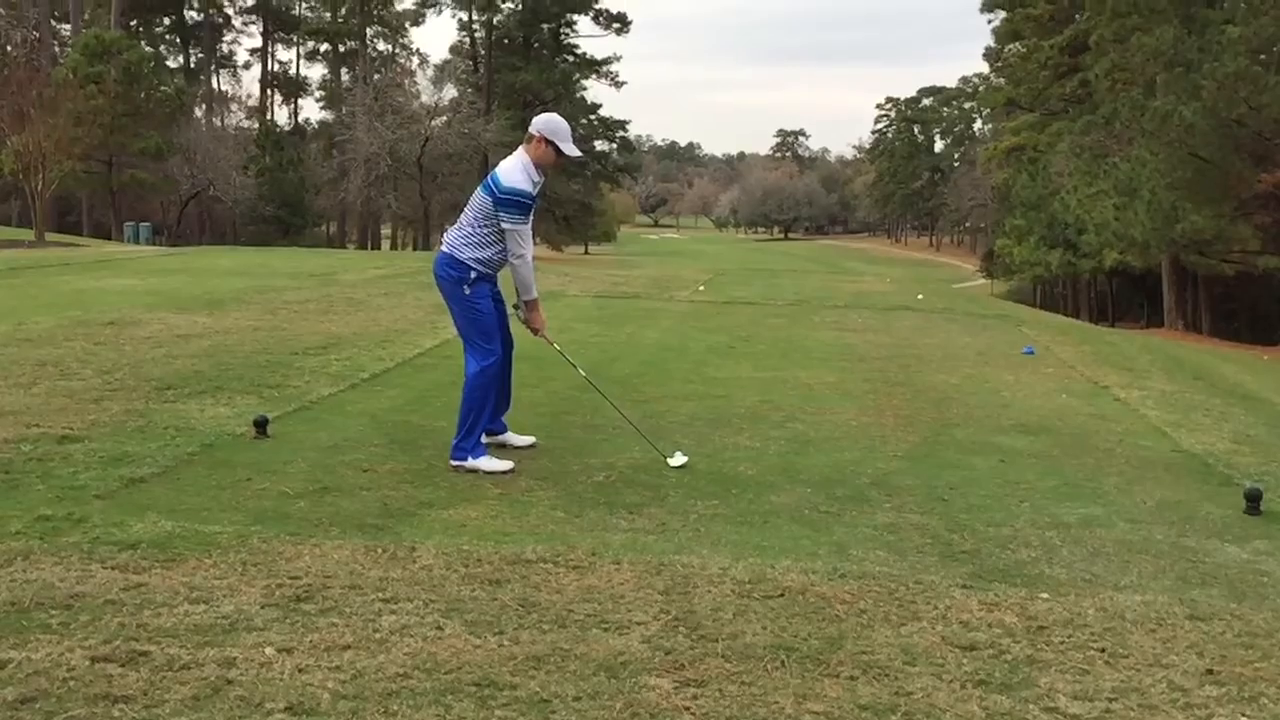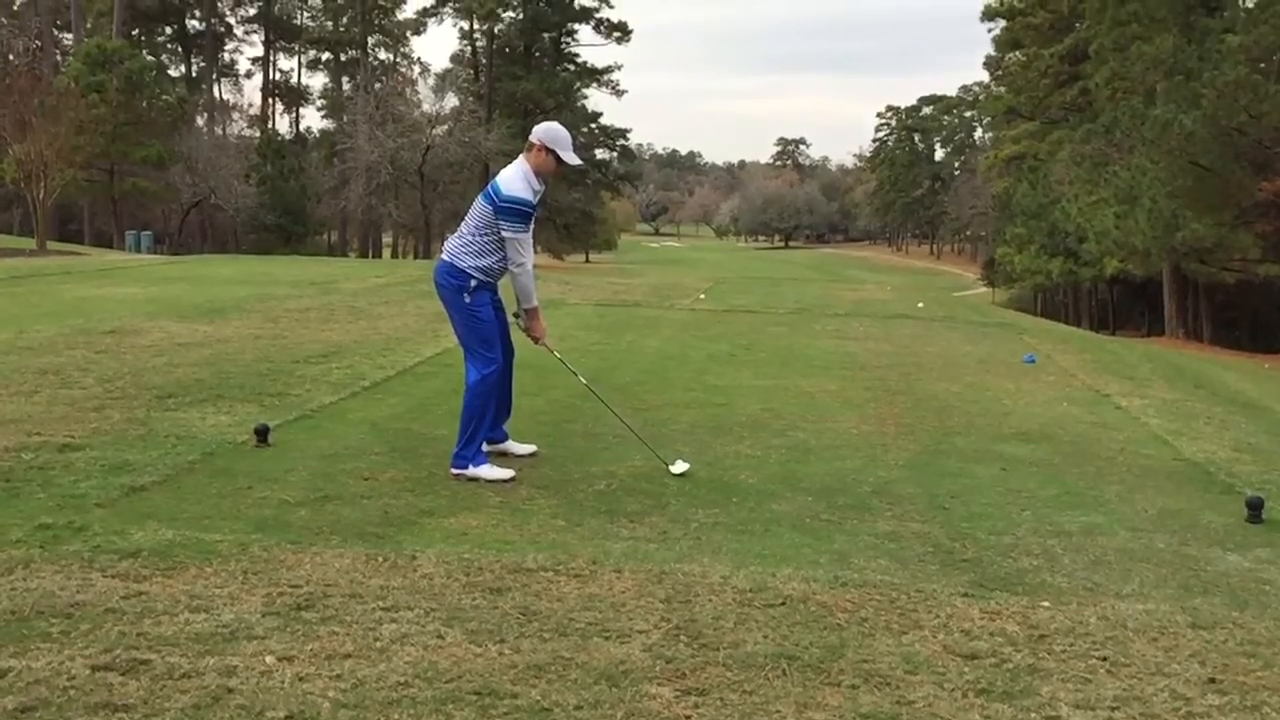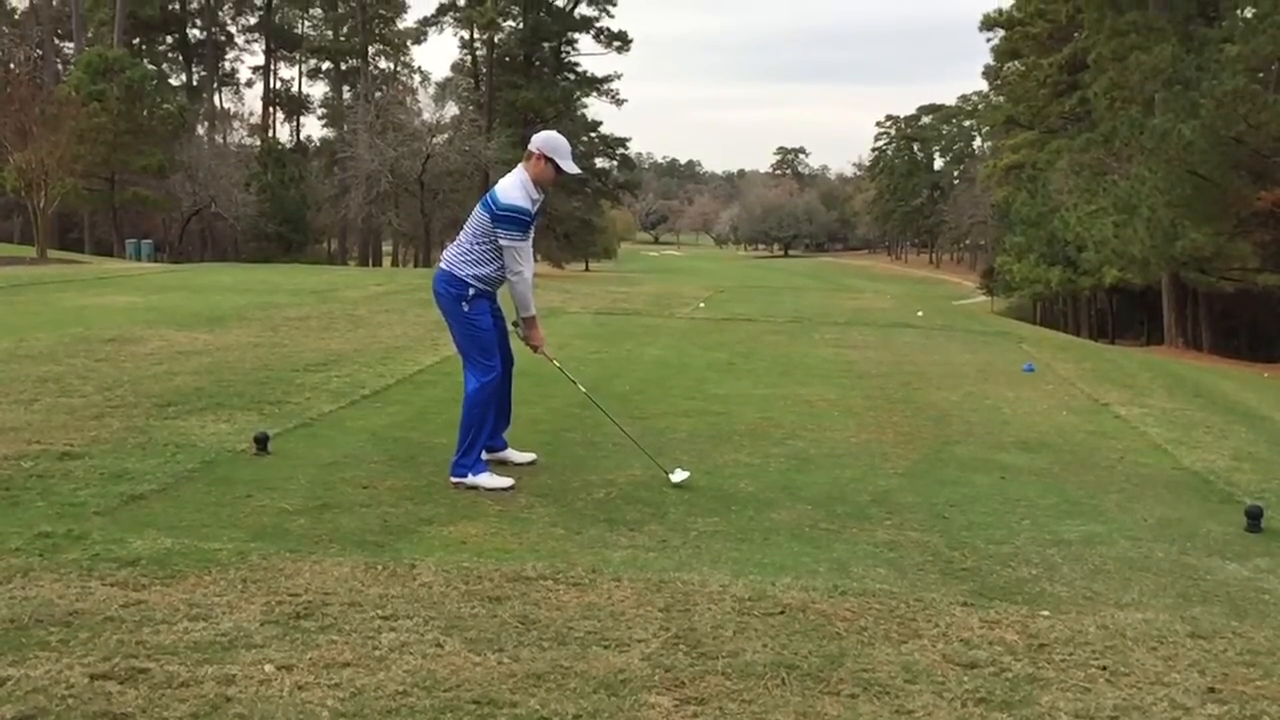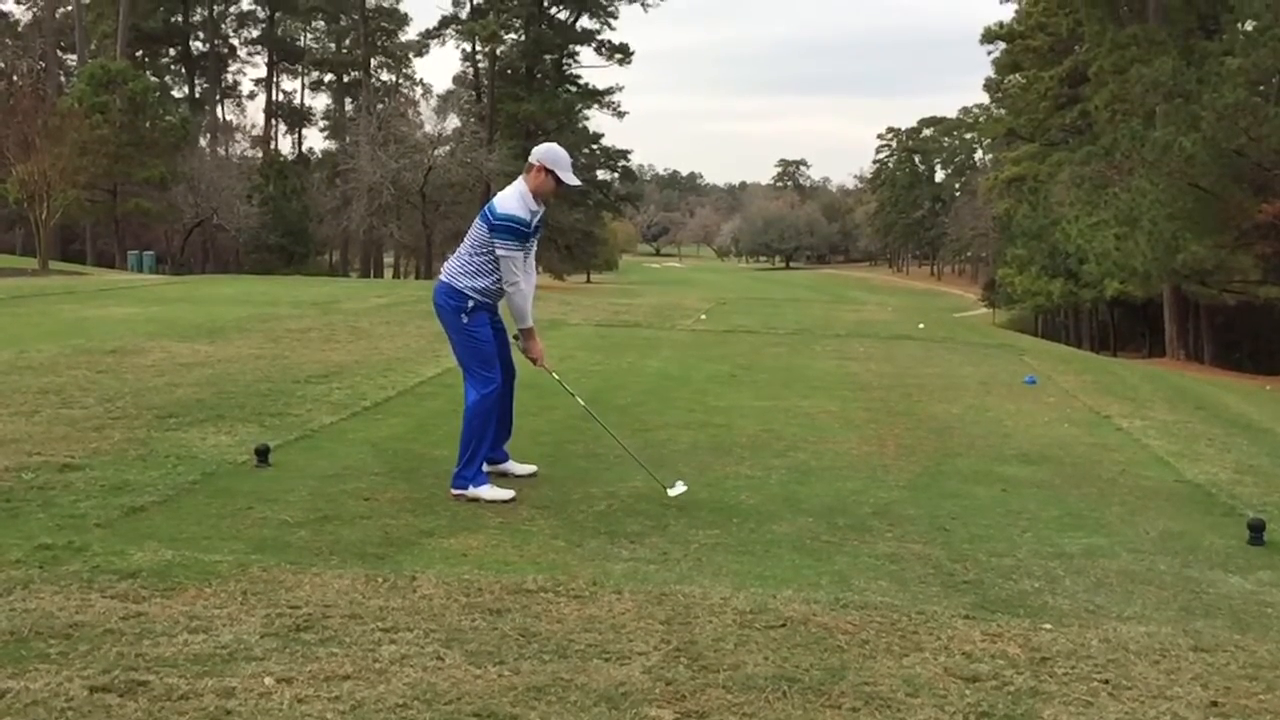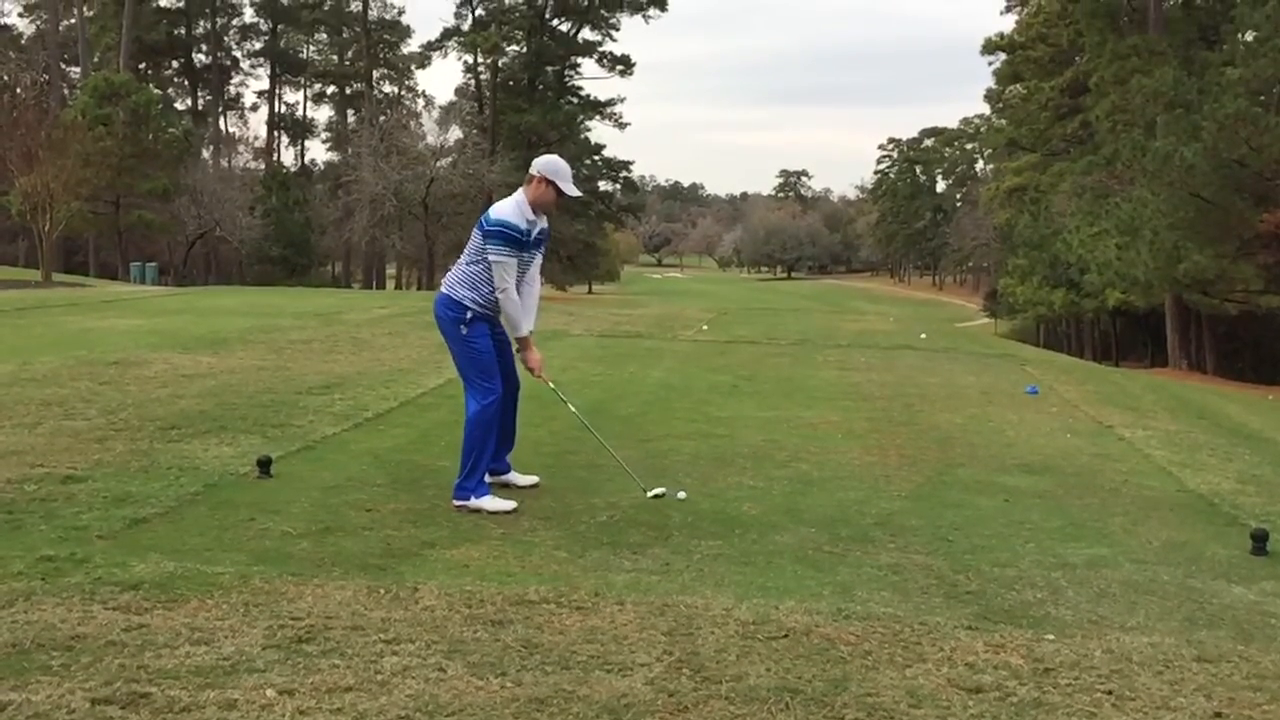
dt=1s
person 1, frame 1
left shoulder: (522, 173)
right shoulder: (515, 183)
left elbow: (520, 248)
right elbow: (519, 253)
left wrist: (526, 299)
right wrist: (533, 306)
left hip: (476, 270)
right hip: (461, 270)
left knee: (502, 348)
right knee: (485, 356)
left ankle: (493, 427)
right ankle: (466, 450)
person 1, frame 2
left shoulder: (523, 182)
right shoulder: (515, 192)
left elbow: (520, 257)
right elbow: (519, 262)
left wrist: (527, 309)
right wrist: (533, 314)
left hip: (476, 278)
right hip: (461, 279)
left knee: (502, 356)
right knee: (486, 364)
left ankle: (494, 435)
right ankle: (467, 459)
person 1, frame 3
left shoulder: (527, 192)
right shoulder: (513, 200)
left elbow: (523, 262)
right elbow: (516, 270)
left wrist: (526, 316)
right wrist: (531, 322)
left hip: (477, 287)
right hip: (459, 287)
left knee: (502, 364)
right knee: (485, 372)
left ankle: (493, 444)
right ankle: (466, 467)
person 1, frame 4
left shoulder: (533, 209)
right shoulder: (510, 212)
left elbow: (527, 270)
right elbow: (513, 282)
left wrist: (526, 328)
right wrist: (530, 334)
left hip: (479, 300)
right hip: (459, 299)
left knee: (504, 376)
right knee: (485, 384)
left ankle: (494, 455)
right ankle: (467, 479)
person 1, frame 5
left shoulder: (539, 224)
right shoulder: (504, 219)
left elbow: (531, 282)
right elbow: (506, 289)
left wrist: (527, 337)
right wrist: (526, 345)
left hip: (484, 312)
right hip: (460, 309)
left knee: (508, 387)
right knee: (486, 394)
left ankle: (496, 466)
right ankle: (469, 490)
